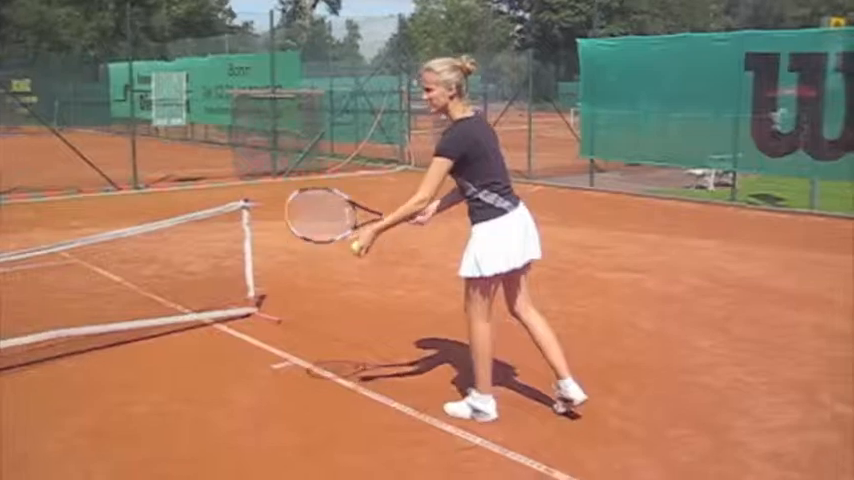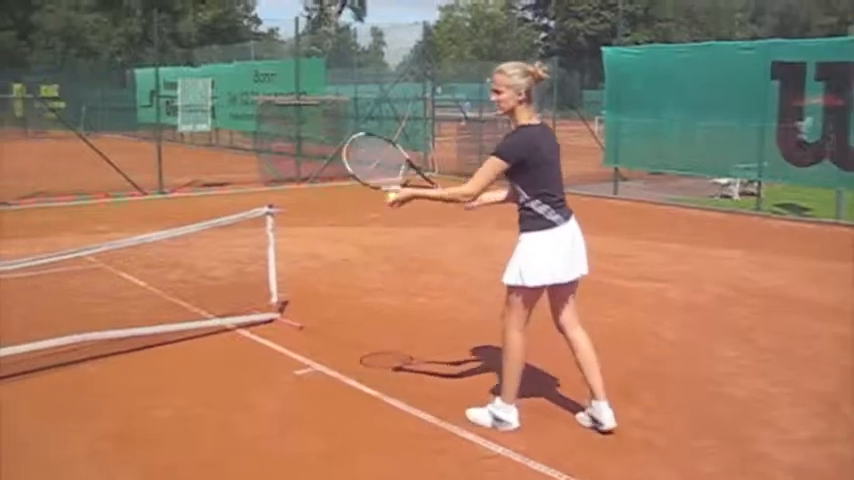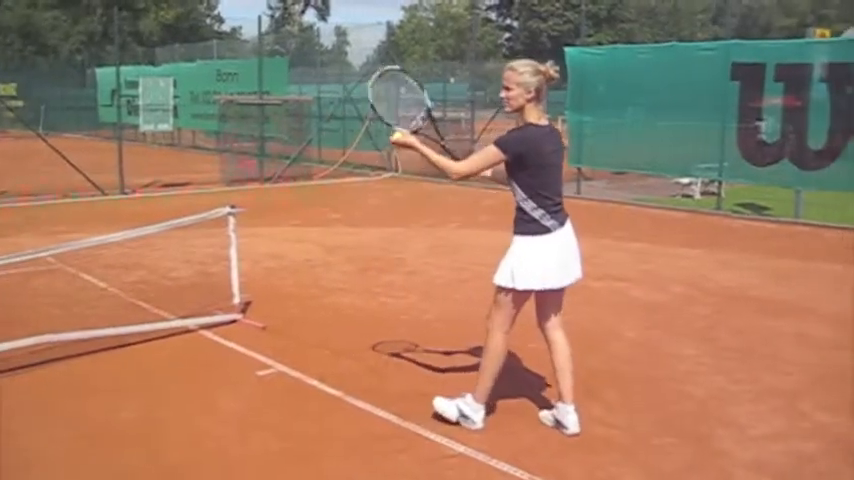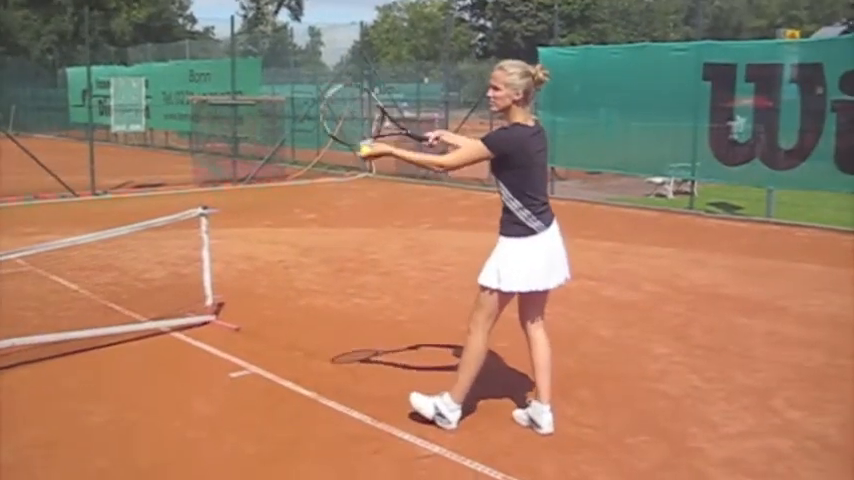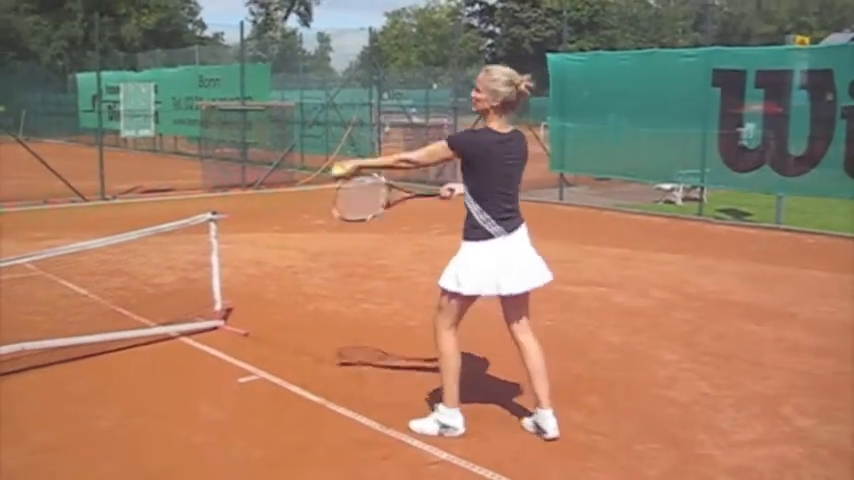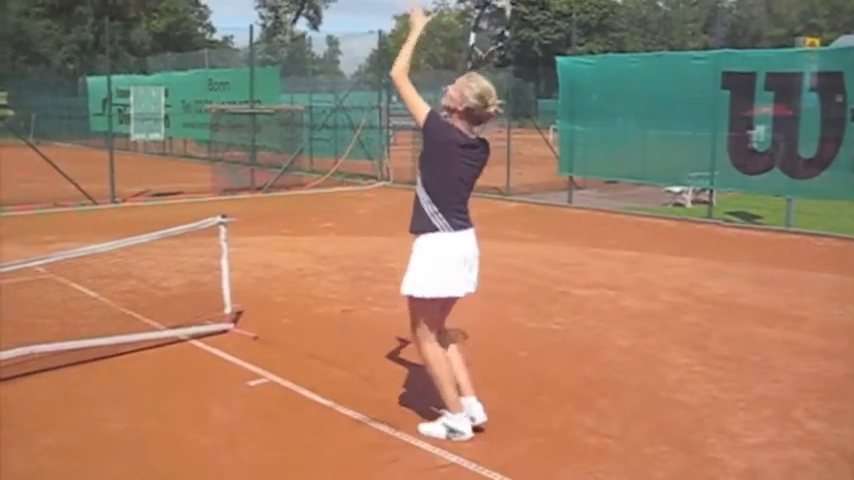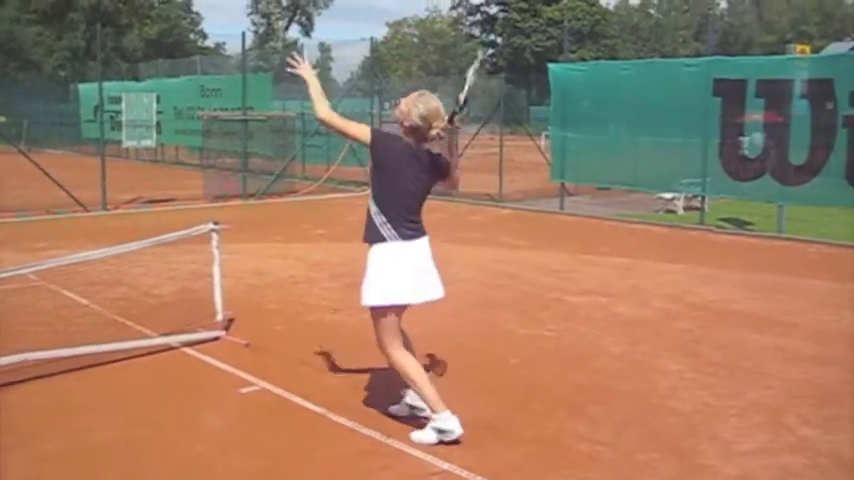
dt=0.4s
person 1, frame 1
left shoulder: (456, 137)
right shoulder: (477, 123)
left elbow: (421, 198)
left wrist: (375, 229)
right wrist: (435, 209)
left hip: (495, 229)
right hip: (515, 220)
left knee: (478, 313)
right knee: (522, 308)
left ankle: (482, 401)
right ankle: (567, 385)
person 1, frame 2
left shoulder: (518, 141)
right shoulder: (543, 132)
left elbow: (467, 192)
left wrist: (413, 193)
right wrist: (489, 198)
left hip: (542, 241)
right hip: (565, 233)
left knee: (514, 323)
right knee: (568, 322)
left ankle: (505, 409)
right ankle: (601, 407)
person 1, frame 3
left shoulder: (520, 138)
right shoulder: (550, 134)
left elbow: (458, 171)
left wrist: (414, 143)
right wrist: (497, 170)
left hip: (535, 245)
right hip: (559, 237)
left knee: (498, 325)
right knee: (552, 324)
left ankle: (473, 408)
right ankle: (566, 411)
person 1, frame 4
left shoulder: (508, 138)
right shoulder: (533, 132)
left elbow: (444, 163)
right elbow: (482, 150)
left wrist: (389, 150)
right wrist: (451, 136)
left hip: (521, 245)
right hip: (544, 238)
left knee: (479, 325)
right knee: (534, 324)
left ankle: (450, 406)
right ankle: (541, 410)
person 1, frame 5
left shoulder: (471, 140)
right shoulder: (519, 142)
left elbow: (411, 159)
left wrist: (359, 164)
right wrist: (464, 187)
left hip: (483, 249)
right hip: (515, 243)
left knee: (445, 326)
right knee: (521, 330)
left ankle: (449, 416)
right ankle: (545, 415)
person 1, frame 6
left shoulder: (437, 132)
right shoulder: (480, 149)
left elbow: (398, 77)
left hip: (437, 247)
right hip: (464, 243)
left knee: (425, 337)
right knee: (437, 331)
left ankle: (456, 418)
right ankle: (470, 403)
person 1, frame 7
left shoulder: (385, 144)
right shoulder: (435, 162)
left elbow: (325, 115)
right elbow: (454, 181)
left wrist: (310, 78)
right wrist: (448, 148)
left hip: (390, 256)
right hip: (416, 251)
left knee: (392, 347)
right knee: (391, 330)
left ankle: (444, 419)
right ankle: (417, 396)
